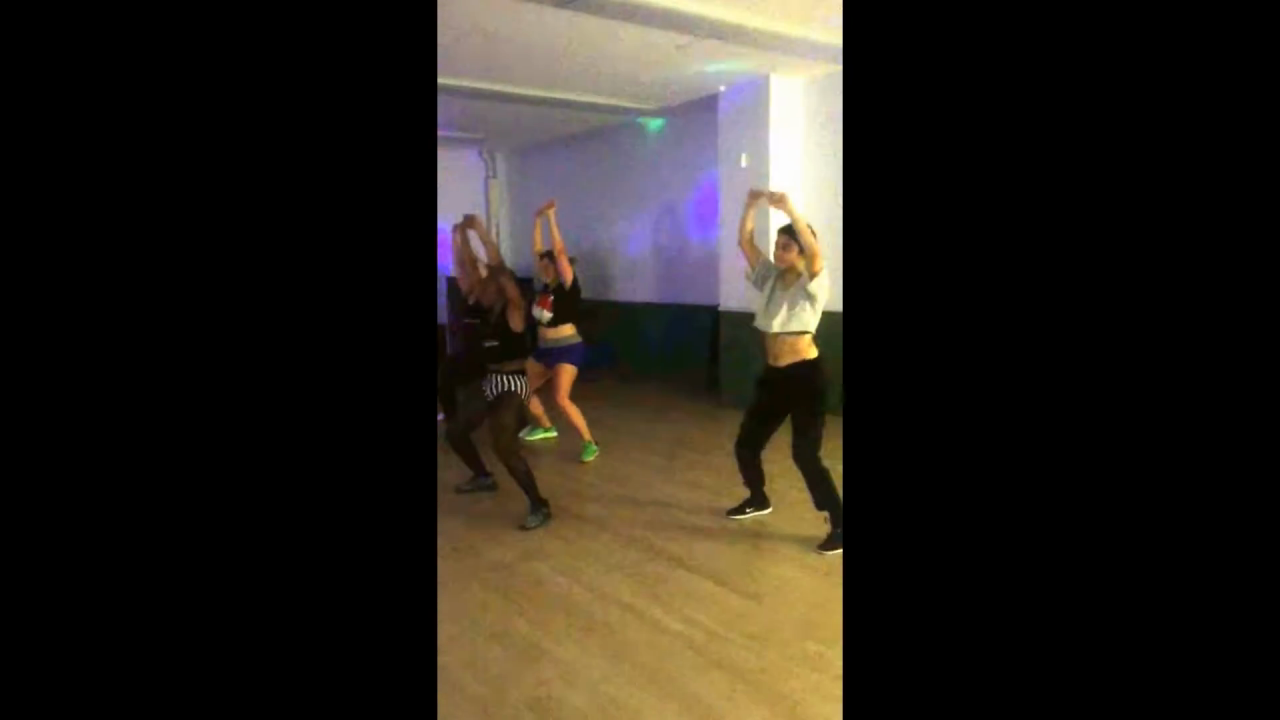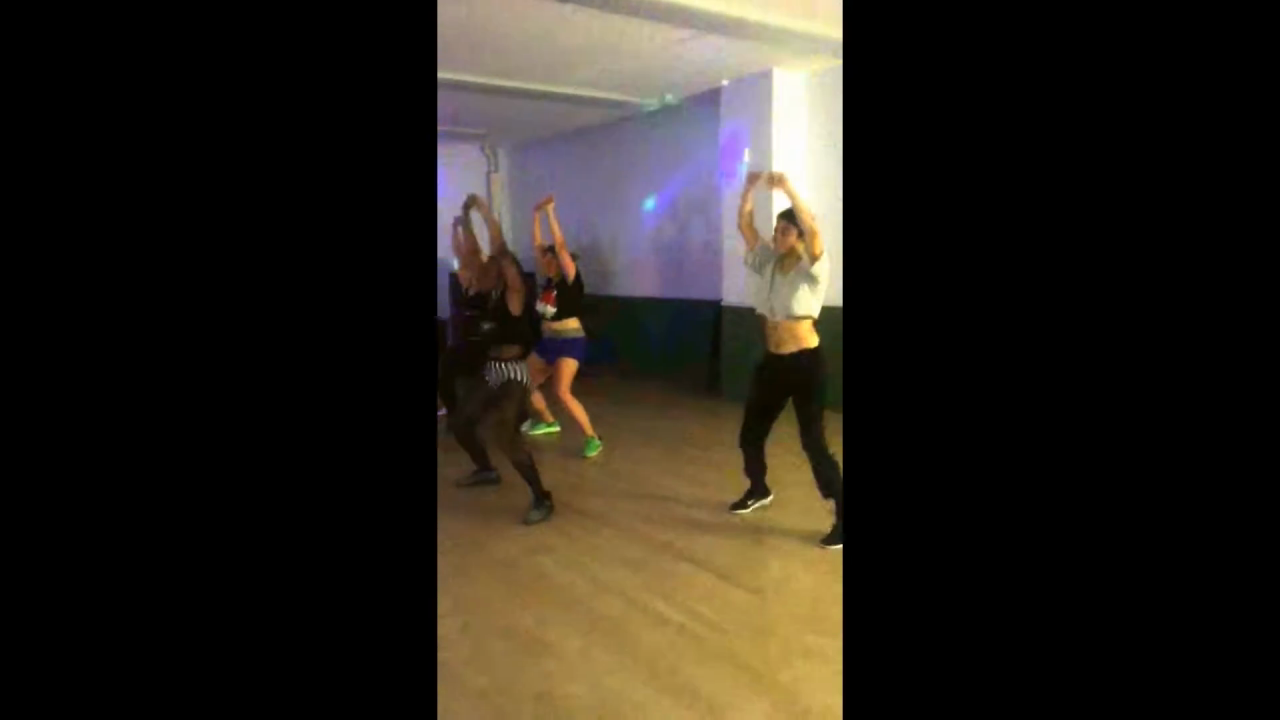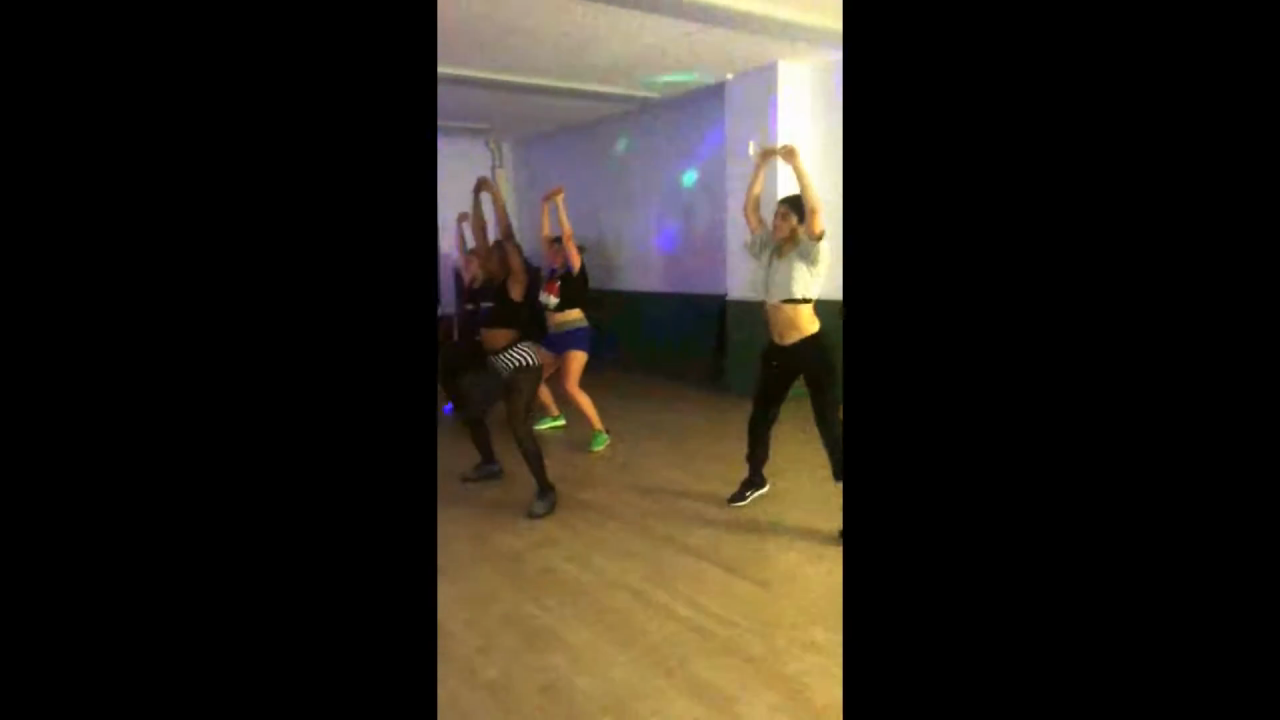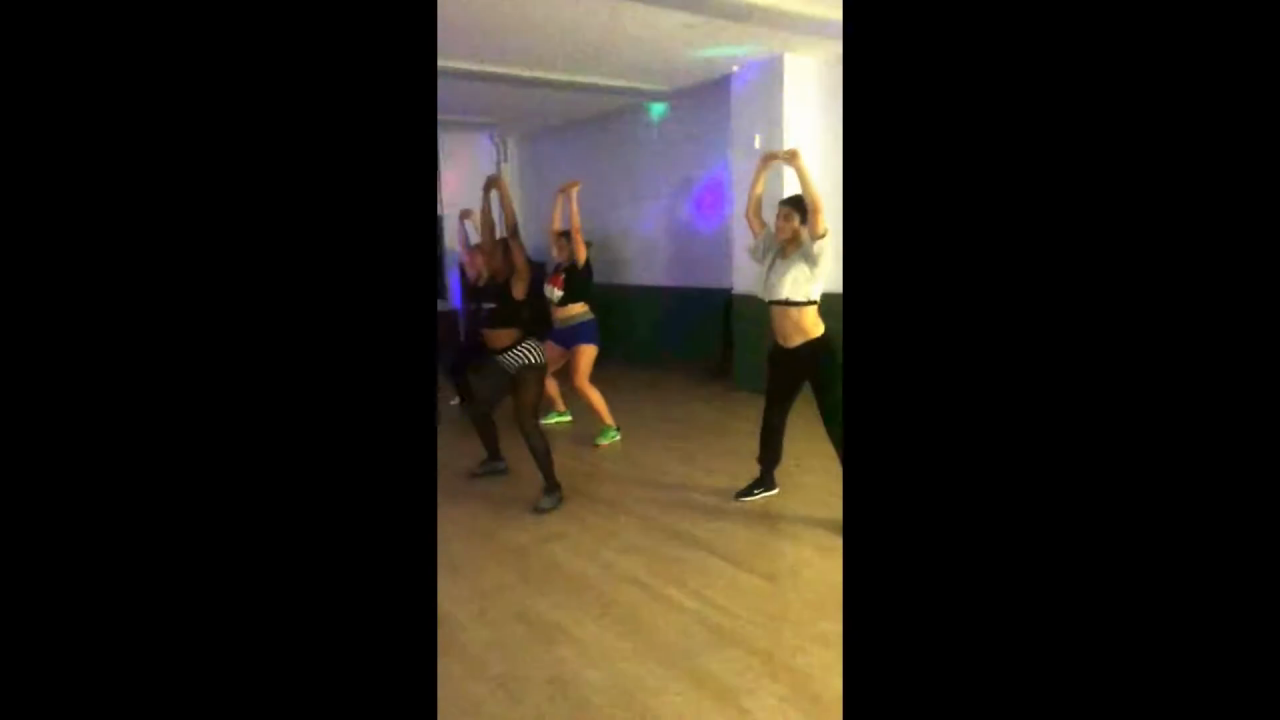
dt=0.1s
person 1, frame 1
left shoulder: (811, 283)
right shoulder: (770, 277)
left elbow: (814, 252)
right elbow: (744, 241)
left wrist: (789, 209)
right wrist: (752, 204)
left hip: (805, 374)
right hip: (774, 375)
left knee: (804, 453)
right knee: (746, 443)
left ankle: (839, 525)
right ankle: (758, 498)
person 1, frame 2
left shoulder: (811, 269)
right shoulder: (769, 262)
left elbow: (813, 234)
right elbow: (744, 226)
left wrist: (787, 189)
right wrist: (749, 187)
left hip: (805, 361)
right hip: (772, 362)
left knee: (813, 441)
right knee: (750, 433)
left ankle: (841, 516)
right ankle: (758, 490)
person 1, frame 3
left shoulder: (811, 250)
right shoulder: (768, 247)
left elbow: (814, 211)
right elbow: (750, 209)
left wrist: (796, 165)
right wrist: (761, 167)
left hip: (810, 347)
right hip: (778, 350)
left knee: (829, 423)
right knee: (760, 418)
right ankle: (755, 479)
person 1, frame 4
left shoulder: (813, 251)
right shoulder: (772, 250)
left elbow: (817, 209)
right elbow: (751, 213)
left wrist: (799, 166)
right wrist: (762, 169)
left hip: (816, 350)
right hip: (784, 352)
left knee: (837, 427)
right knee: (771, 422)
right ankle: (766, 480)
person 2, frame 1
left shoulder: (514, 310)
right shoulder: (488, 311)
left elbow: (500, 270)
left wrist: (481, 231)
right wrist: (464, 234)
left hip: (512, 385)
right hip: (490, 384)
left knee: (503, 446)
right knee: (455, 431)
left ankle: (539, 505)
right ankle: (483, 477)
person 2, frame 2
left shoulder: (514, 295)
right shoulder: (488, 296)
left elbow: (502, 254)
right elbow: (471, 256)
left wrist: (485, 211)
right wrist: (466, 216)
left hip: (510, 375)
right hip: (489, 373)
left knee: (505, 438)
right knee: (459, 424)
left ankle: (542, 499)
right ankle: (486, 471)
person 2, frame 3
left shoulder: (516, 281)
right shoulder: (492, 280)
left elbow: (508, 238)
right elbow: (480, 237)
left wrist: (495, 194)
right wrist: (476, 198)
left hip: (520, 359)
right hip: (497, 361)
left knee: (519, 425)
right knee: (473, 413)
left ankle: (545, 491)
right ankle: (490, 464)
person 2, frame 4
left shoulder: (518, 279)
right shoulder: (492, 278)
left elbow: (513, 235)
right elbow: (488, 234)
left wrist: (503, 191)
right wrist: (486, 195)
left hip: (526, 356)
right hip: (501, 359)
left knee: (526, 421)
right knee: (479, 411)
left ankle: (552, 487)
right ankle: (495, 460)
person 3, frame 1
left shoulder: (568, 287)
right shoulder: (546, 286)
left elbow: (560, 252)
right elbow: (538, 251)
left wrist: (551, 217)
right wrist: (538, 220)
left hip: (568, 348)
right hip: (545, 349)
left knee: (561, 398)
left ankle: (590, 443)
right ankle: (546, 427)
person 3, frame 2
left shoulder: (571, 282)
right shoulder: (549, 280)
left elbow: (560, 247)
right elbow: (538, 246)
left wrist: (550, 212)
right wrist: (536, 215)
left hip: (570, 342)
right hip: (548, 342)
left knee: (562, 391)
left ankle: (593, 438)
right ankle: (549, 422)
person 3, frame 3
left shoulder: (576, 274)
right shoulder: (554, 272)
left elbow: (568, 238)
right elbow: (546, 237)
left wrist: (559, 203)
right wrist: (545, 205)
left hip: (575, 334)
right hip: (554, 335)
left knee: (570, 385)
left ankle: (601, 432)
right ankle: (555, 415)
person 3, frame 4
left shoulder: (581, 267)
right shoulder: (559, 266)
left elbow: (575, 231)
right elbow: (555, 230)
left wrist: (573, 196)
right wrist: (559, 199)
left hip: (582, 328)
right hip: (560, 330)
left knee: (580, 381)
left ankle: (612, 428)
right ankle: (561, 411)
person 4, frame 1
right shoulder: (468, 296)
left elbow: (474, 263)
right elbow: (460, 262)
left wrist: (463, 236)
right wrist: (456, 236)
left hip: (482, 354)
right hip: (467, 353)
right ankle: (451, 414)
person 4, frame 2
right shoulder: (466, 289)
left elbow: (475, 254)
right elbow: (459, 254)
left wrist: (464, 228)
right wrist: (455, 229)
left hip: (482, 347)
right hip: (466, 347)
right ankle: (453, 408)
person 4, frame 3
left shoulder: (491, 284)
right shoulder: (469, 284)
right elbow: (461, 251)
left wrist: (469, 223)
right wrist: (459, 225)
right hip: (469, 342)
right knee: (447, 368)
right ankle: (459, 404)
person 4, frame 4
right shoulder: (473, 281)
right elbow: (464, 248)
left wrist: (473, 221)
right wrist: (462, 222)
right hip: (476, 340)
right knee: (455, 365)
